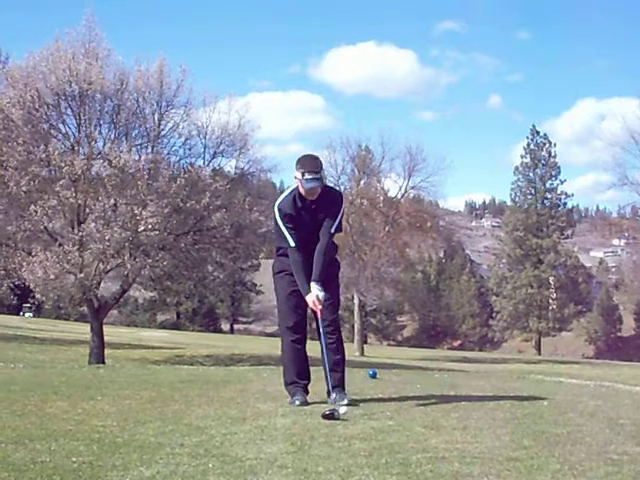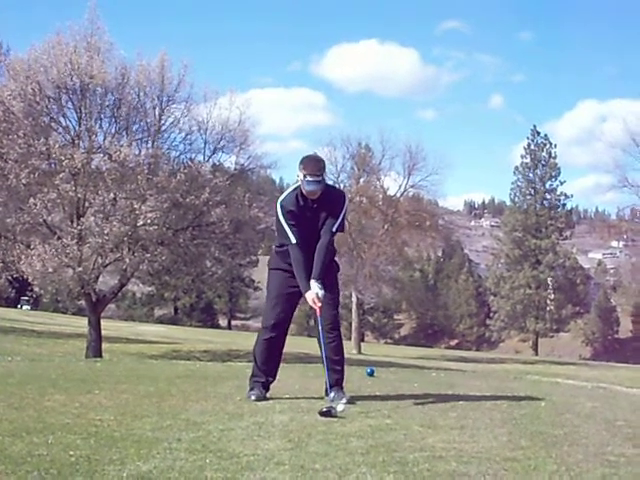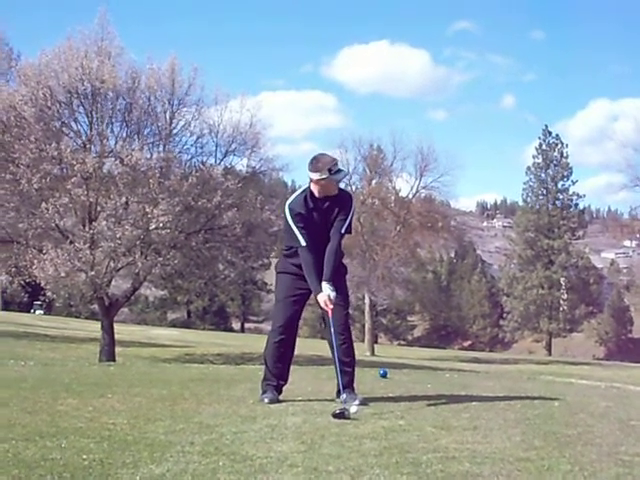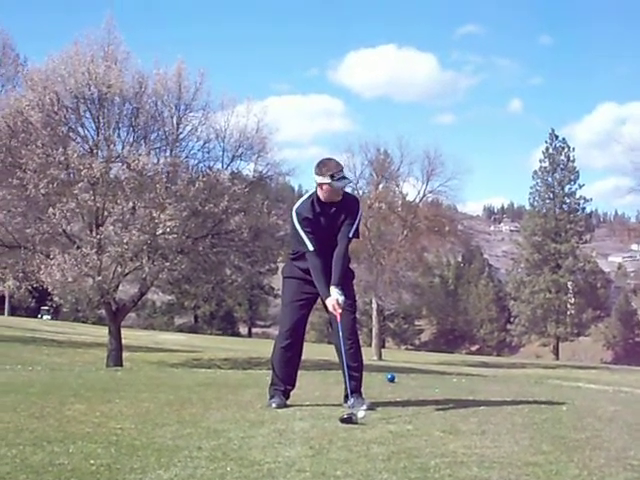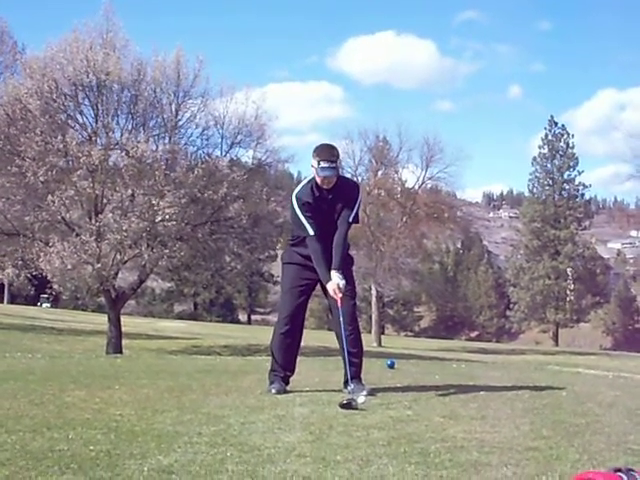
dt=1s
person 1, frame 1
left shoulder: (334, 198)
right shoulder: (284, 205)
left elbow: (325, 241)
right elbow: (294, 249)
left wrist: (316, 283)
right wrist: (306, 290)
left hip: (324, 266)
right hip: (289, 267)
left knee: (330, 323)
right knee: (292, 326)
left ankle: (337, 388)
right ankle: (297, 388)
person 1, frame 2
left shoulder: (337, 198)
right shoulder: (286, 202)
left elbow: (326, 240)
right elbow: (296, 247)
left wrist: (316, 280)
right wrist: (306, 287)
left hip: (322, 266)
right hip: (286, 265)
left knee: (330, 324)
right knee: (273, 322)
left ankle: (335, 387)
right ankle: (259, 383)
person 1, frame 3
left shoulder: (344, 200)
right shoulder: (295, 205)
left elbow: (335, 242)
right elbow: (305, 250)
left wrist: (327, 283)
right wrist: (317, 290)
left hip: (331, 269)
right hip: (294, 268)
left knee: (341, 325)
right knee: (283, 325)
left ankle: (346, 389)
right ankle: (271, 386)
person 1, frame 4
left shoulder: (351, 204)
right shoulder: (302, 210)
left elbow: (342, 247)
right elbow: (313, 255)
left wrist: (336, 287)
right wrist: (325, 294)
left hip: (338, 274)
right hip: (302, 272)
left knee: (348, 330)
right knee: (289, 329)
left ankle: (354, 393)
right ankle: (279, 391)
person 1, frame 5
left shoulder: (351, 189)
right shoulder: (301, 195)
left elbow: (342, 232)
right elbow: (313, 239)
left wrist: (336, 272)
right wrist: (326, 279)
left hip: (337, 259)
right hip: (301, 258)
left knee: (348, 316)
right knee: (288, 315)
left ankle: (354, 379)
right ankle: (278, 377)
